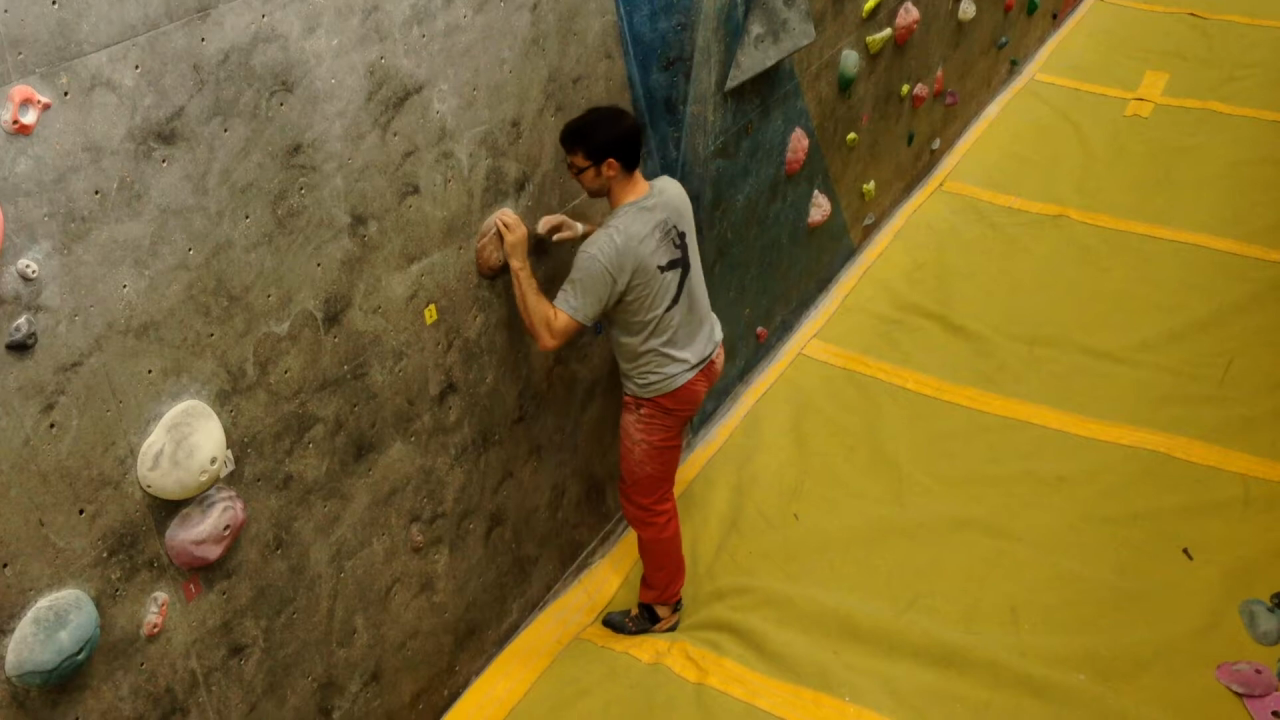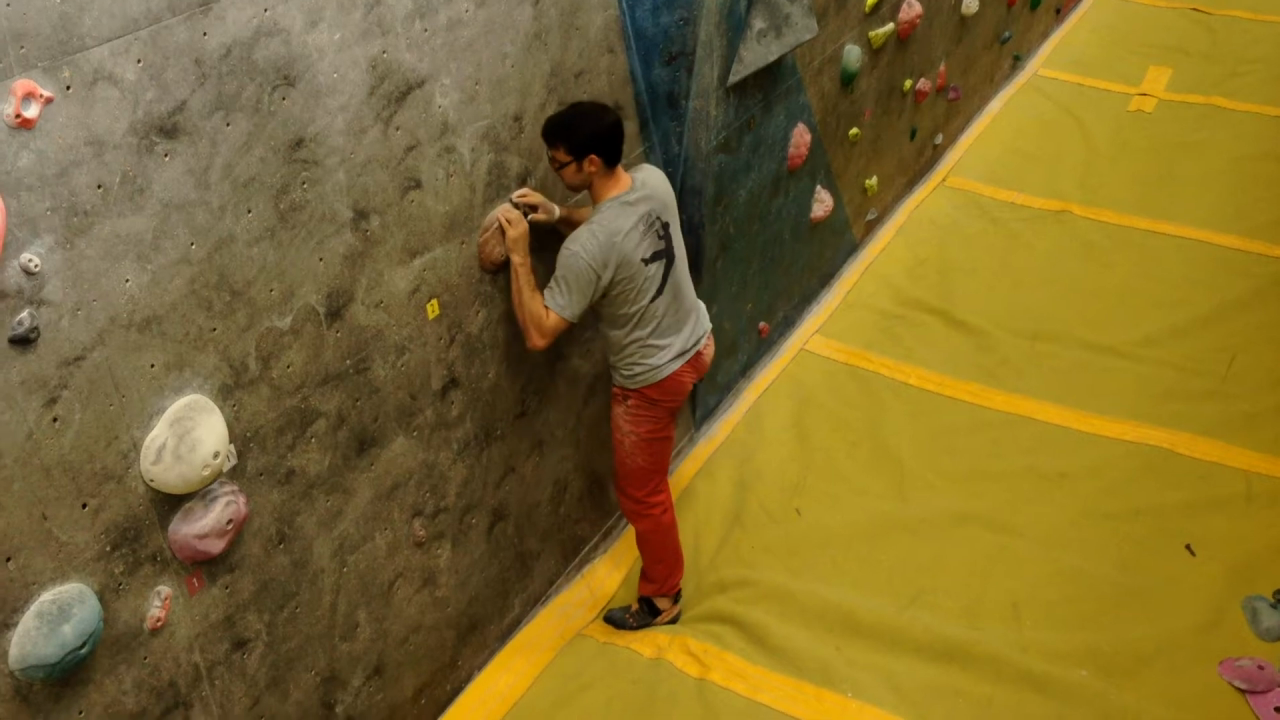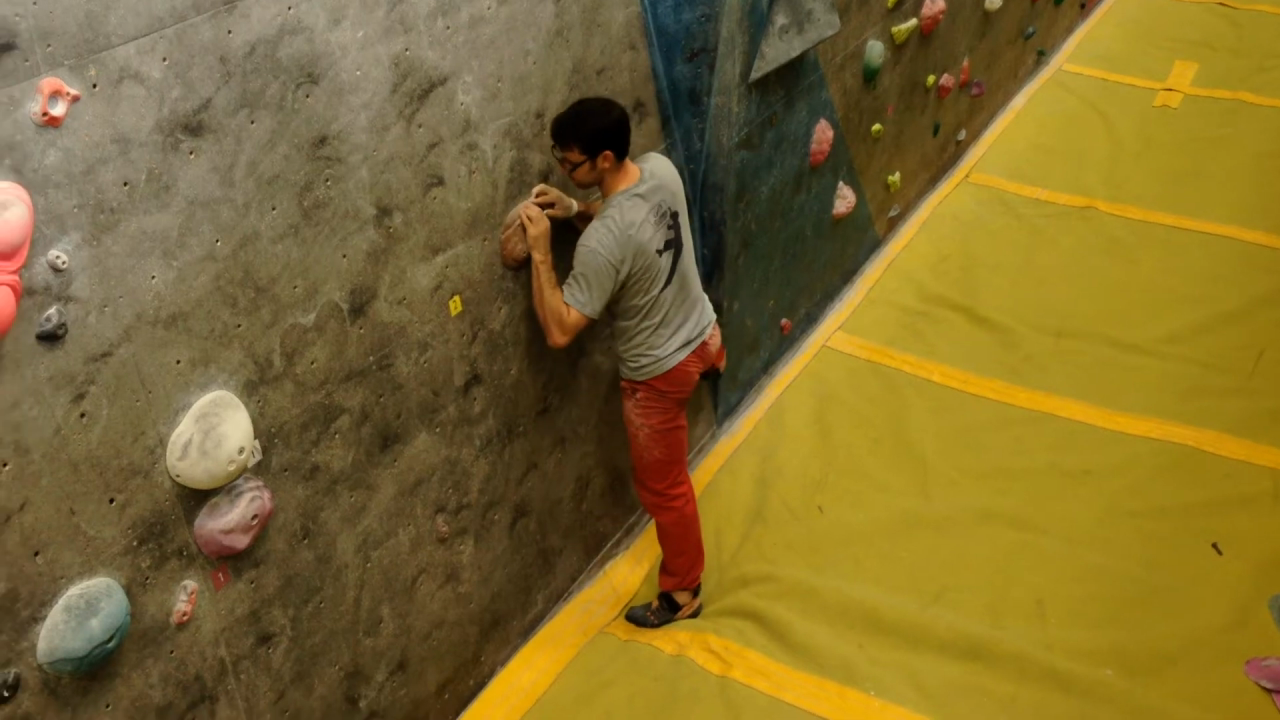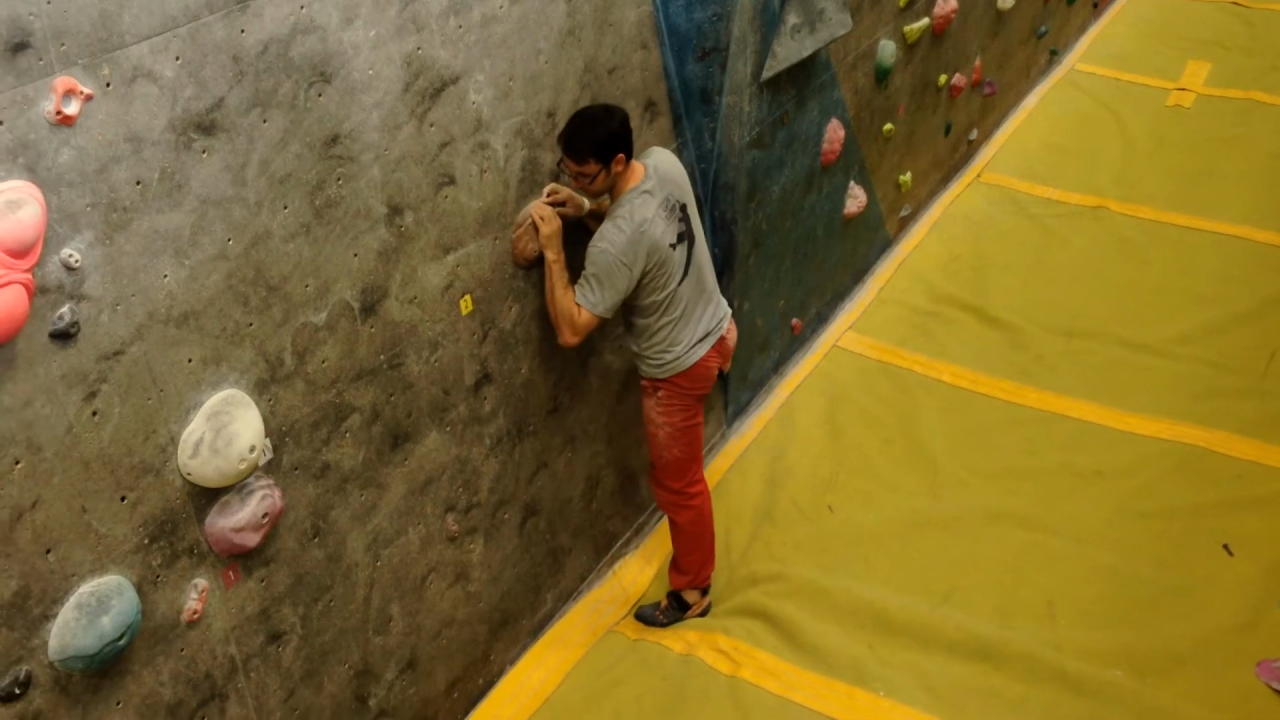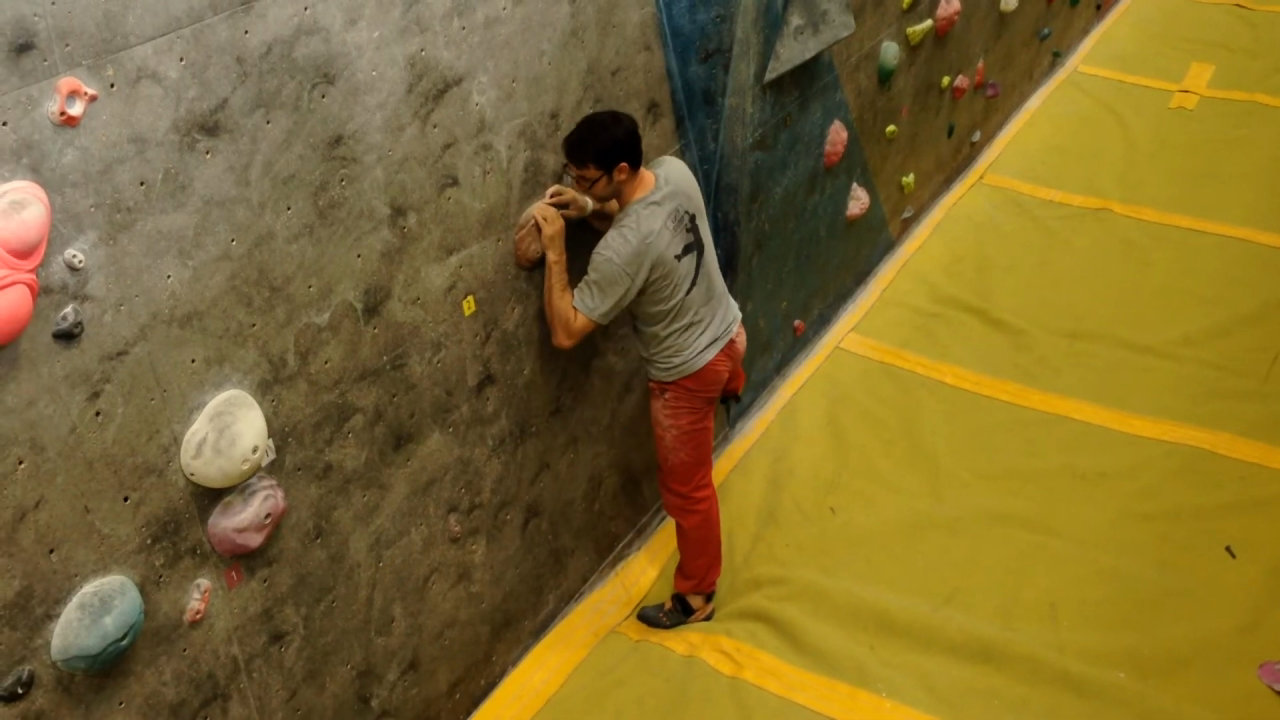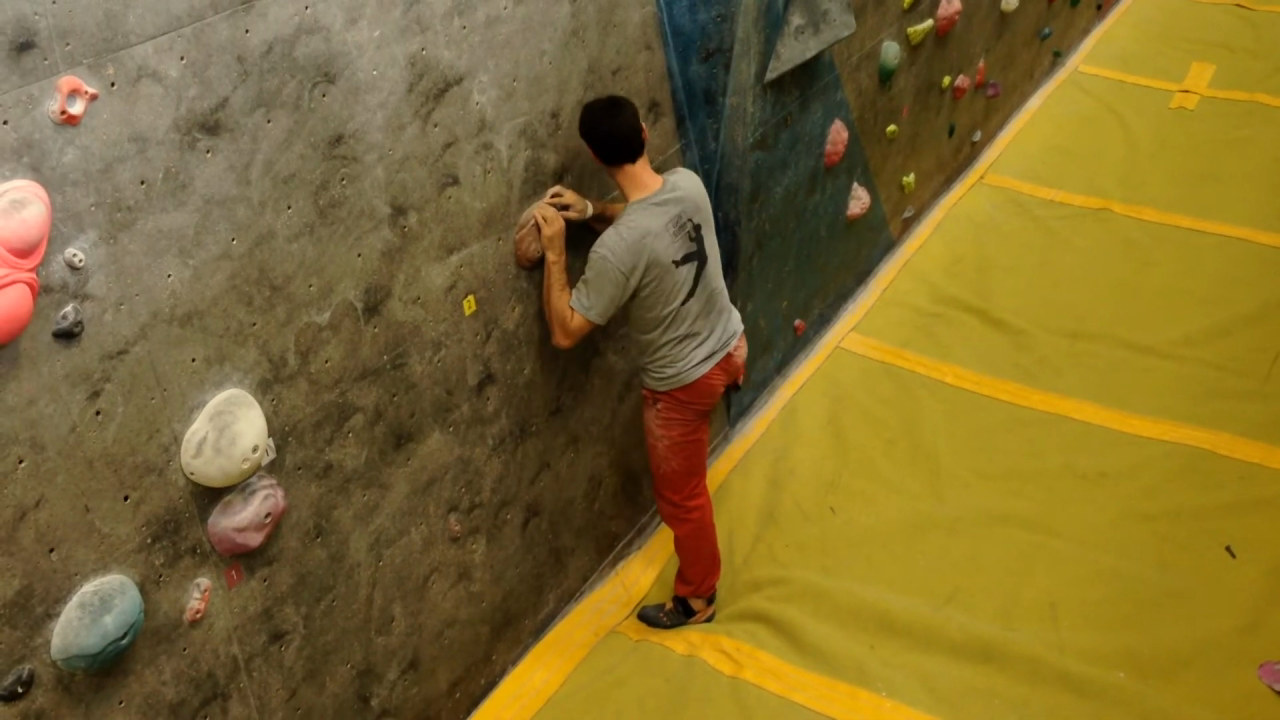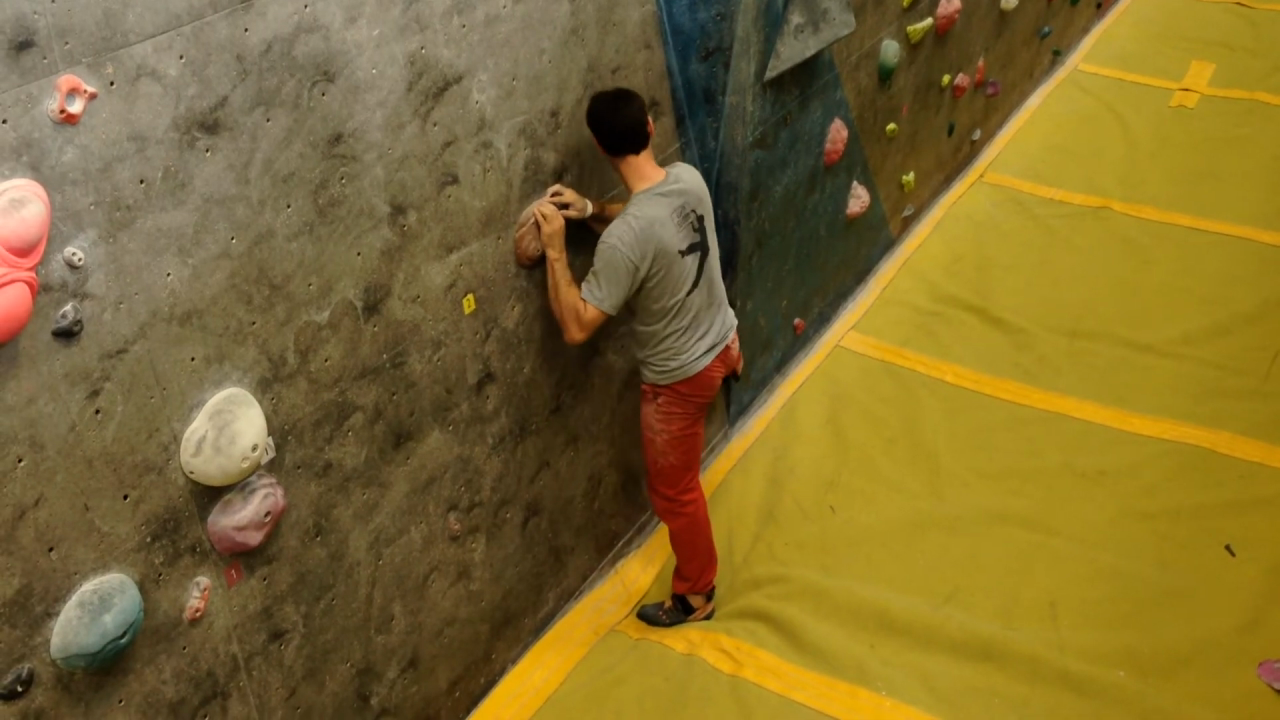
dt=0.3s
person 1, frame 1
left shoulder: (604, 253)
right shoulder: (672, 192)
left elbow: (549, 334)
left wrist: (519, 261)
right wrist: (585, 231)
left hip: (664, 389)
right hip: (709, 352)
left knee: (647, 502)
left ankle: (660, 607)
person 1, frame 2
left shoulder: (587, 250)
right shoulder: (653, 180)
left elbow: (539, 334)
left wrist: (519, 256)
right wrist: (557, 214)
left hip: (652, 381)
right hip: (698, 341)
left knee: (642, 494)
left ankle: (661, 599)
person 1, frame 3
left shoulder: (603, 244)
right shoulder: (660, 168)
left elbow: (559, 331)
left wrist: (540, 251)
right wrist: (575, 209)
left hip: (659, 372)
right hip: (702, 330)
left knee: (663, 487)
left ankle: (682, 593)
right ankle: (715, 364)
person 1, frame 4
left shoulder: (617, 243)
right shoulder: (664, 161)
left elbow: (570, 330)
left wrist: (553, 250)
right wrist: (585, 207)
left hip: (677, 368)
right hip: (718, 326)
left knee: (679, 485)
left ankle: (691, 592)
right ankle: (722, 368)
person 1, frame 5
left shoulder: (622, 251)
right shoulder: (675, 170)
left elbow: (565, 332)
left wrist: (555, 251)
right wrist: (590, 207)
left hip: (687, 374)
right hip: (729, 331)
left knee: (686, 490)
left ankle: (695, 597)
right ankle: (732, 390)
person 1, frame 6
left shoulder: (618, 248)
right shoulder: (687, 183)
left elbow: (565, 332)
left wrist: (554, 251)
right wrist: (592, 210)
left hip: (682, 384)
right hip: (730, 343)
left knee: (681, 498)
left ankle: (696, 599)
right ankle: (730, 384)
person 1, frame 7
left shoulder: (624, 240)
right shoulder: (689, 177)
left elbow: (577, 328)
left wrist: (556, 249)
right wrist: (591, 209)
left hip: (679, 377)
right hip: (722, 338)
left knee: (675, 492)
left ankle: (695, 596)
right ankle: (732, 367)
